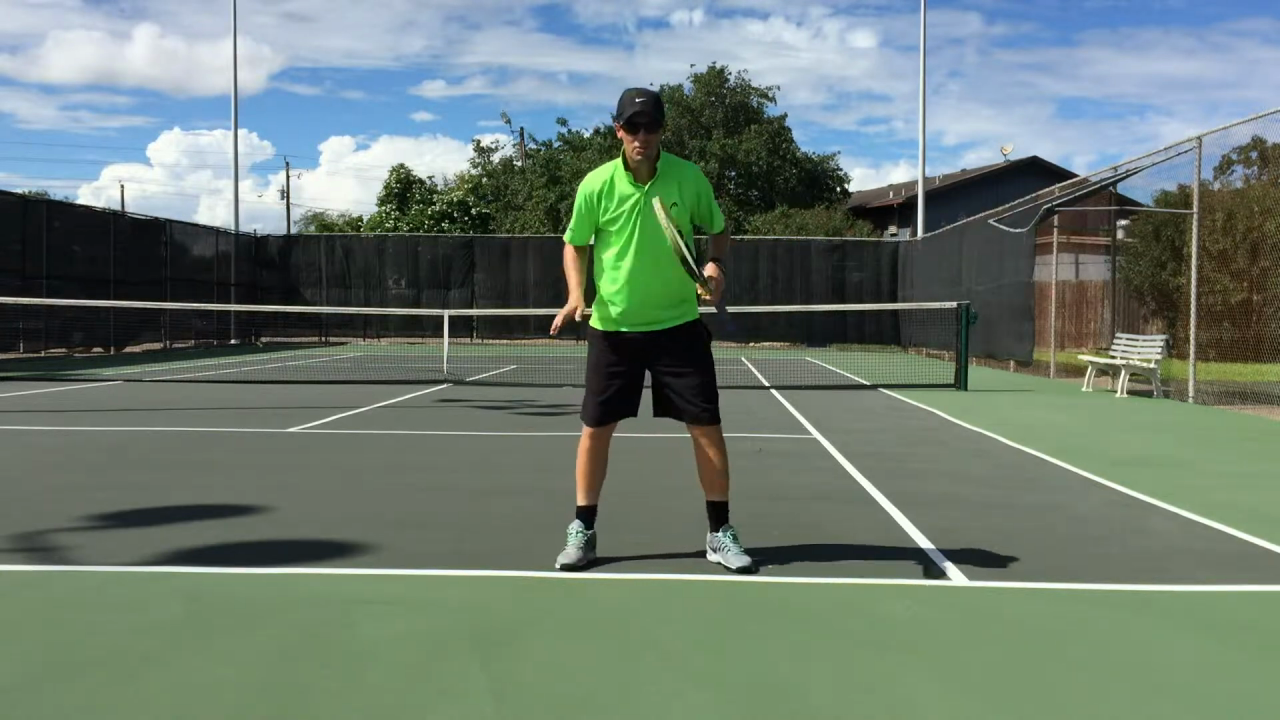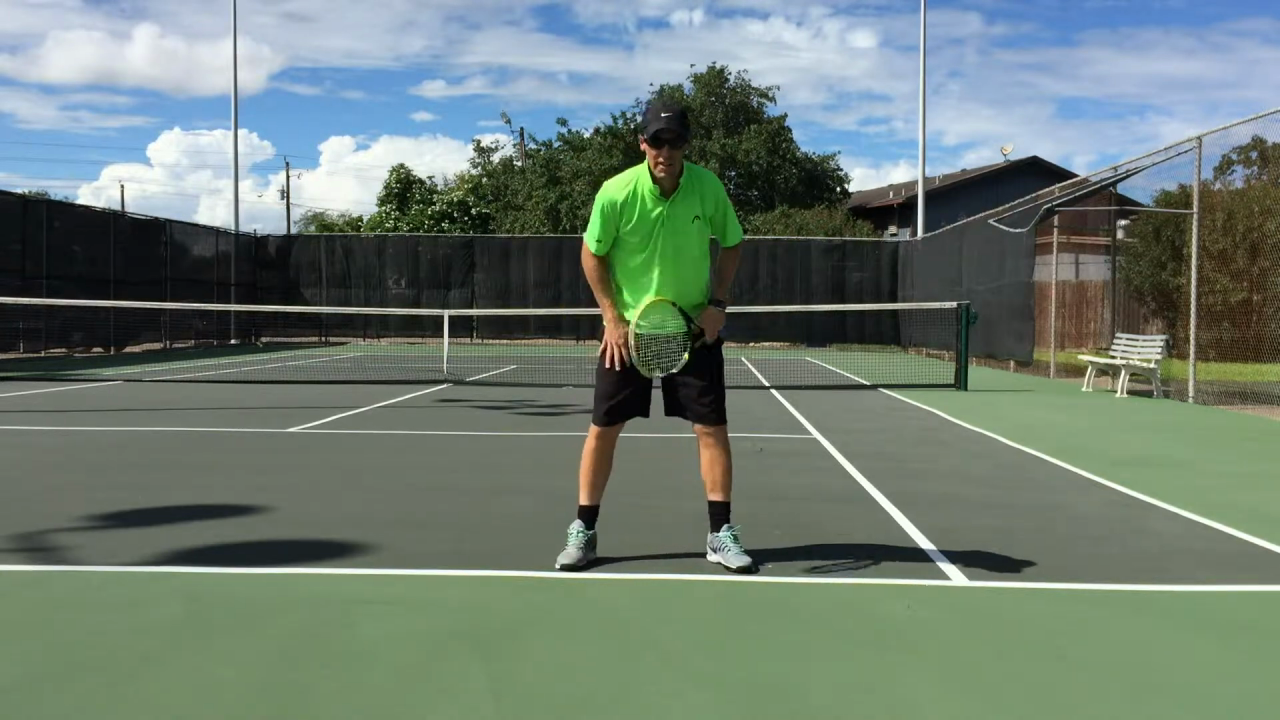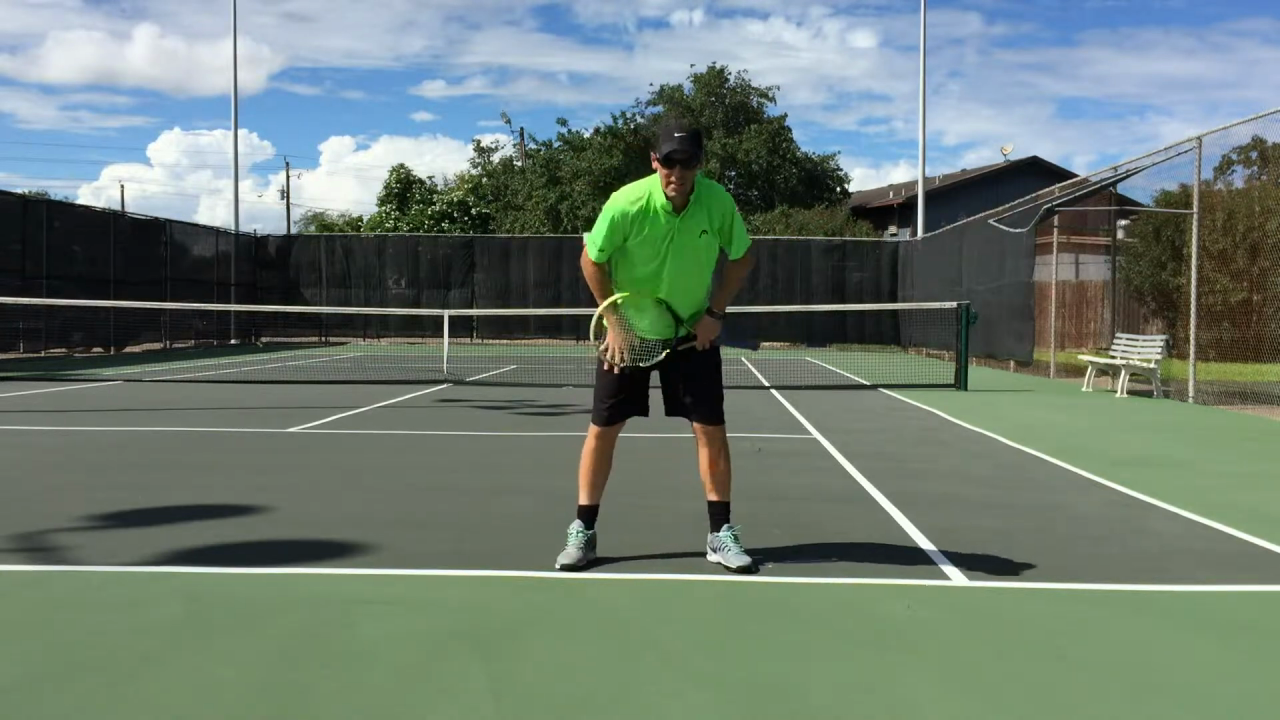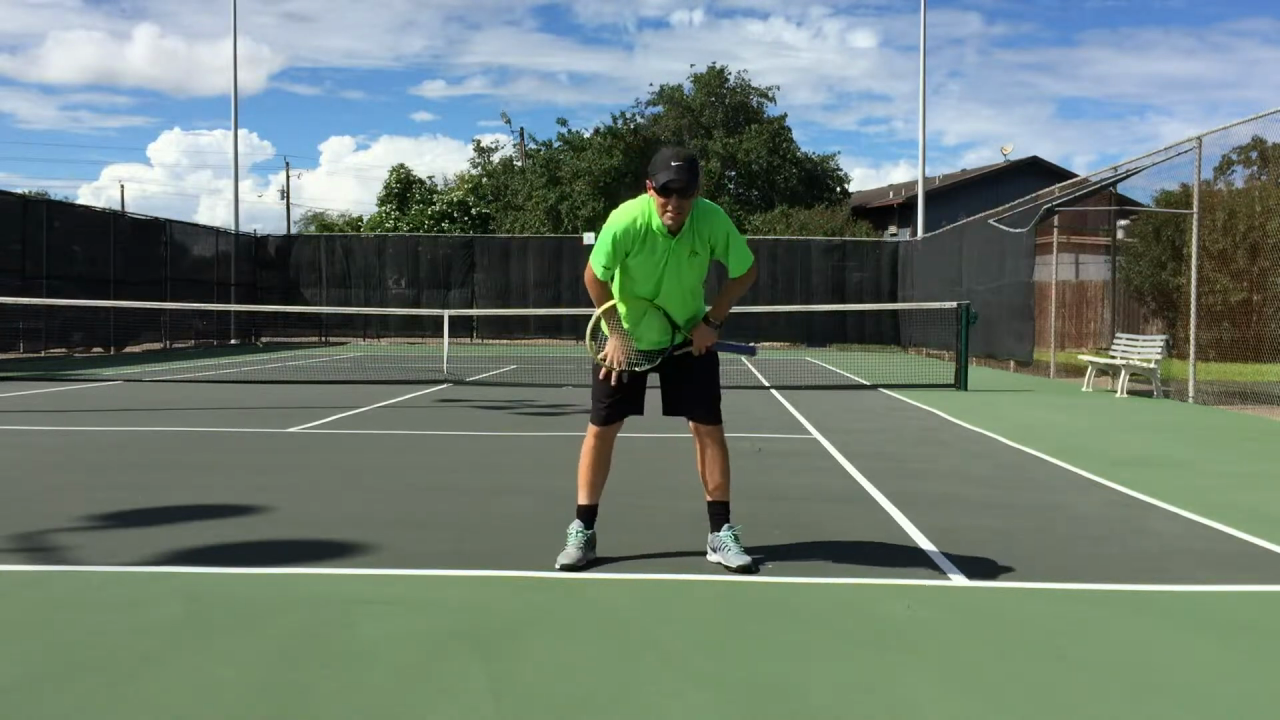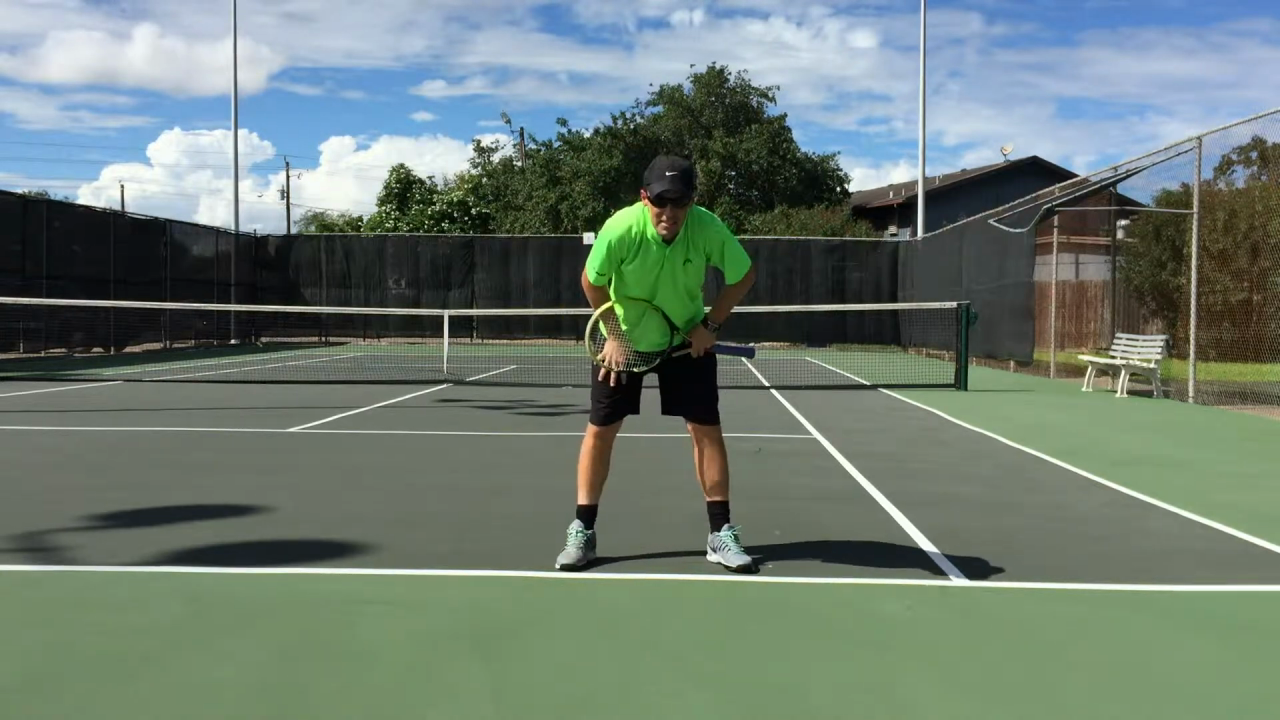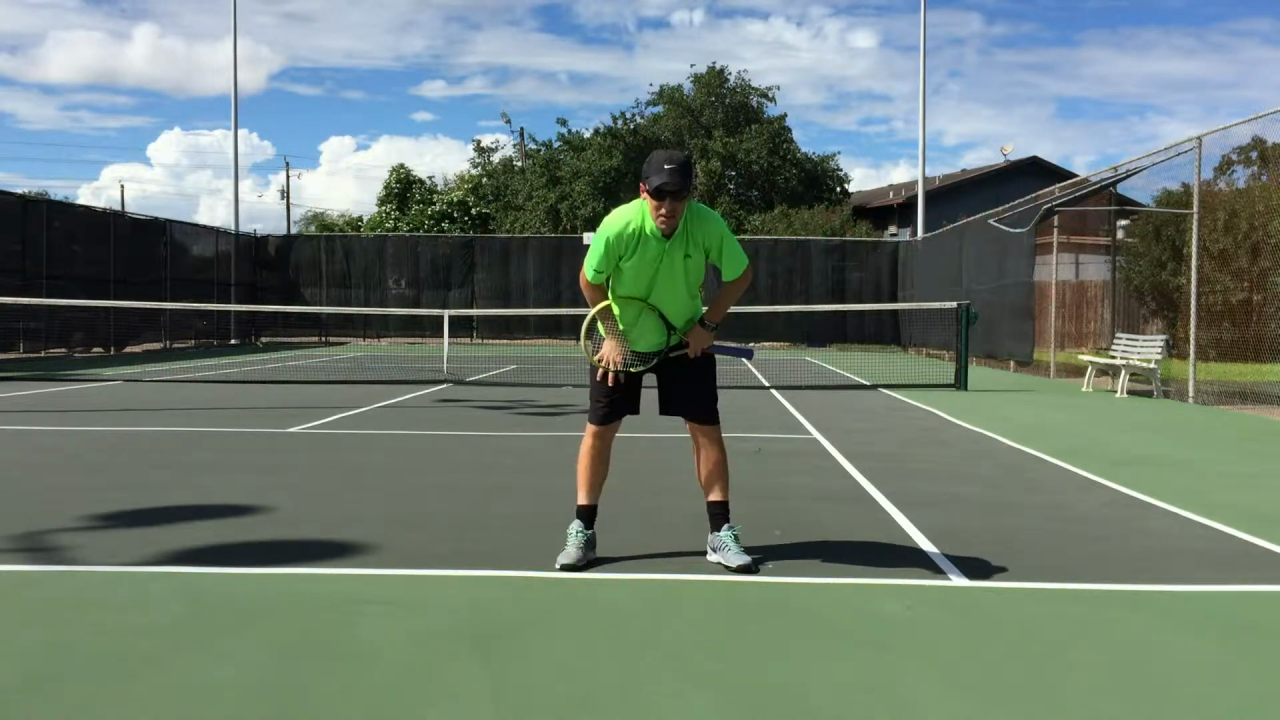
dt=0.2s
person 1, frame 1
left shoulder: (689, 177)
right shoulder: (595, 185)
left elbow: (717, 230)
right elbow: (576, 246)
left wrist: (716, 266)
right wrist: (576, 294)
left hip: (680, 326)
right hip: (614, 328)
left knee: (705, 427)
right knee: (595, 429)
left ankle: (720, 535)
right ankle: (582, 532)
person 1, frame 2
left shoulder: (710, 189)
right shoulder: (616, 193)
left elbow: (731, 246)
right elbow: (593, 255)
left wrist: (718, 302)
right wrist: (613, 318)
left hip: (694, 328)
right hip: (630, 330)
left knee: (711, 427)
right knee: (603, 428)
left ankle: (720, 535)
right ankle: (583, 532)
person 1, frame 3
left shoulder: (718, 200)
right shoulder: (625, 203)
left elbow: (741, 257)
right elbow: (592, 262)
left wrist: (715, 313)
left hip: (692, 330)
left knee: (710, 426)
right knee: (603, 427)
left ankle: (720, 534)
right ankle: (583, 532)
person 1, frame 4
left shoulder: (714, 221)
right shoulder: (624, 222)
left elbow: (745, 271)
right elbow: (595, 277)
left wrist: (712, 322)
left hip: (689, 333)
left knee: (708, 427)
right knee: (601, 428)
left ankle: (721, 534)
right ankle: (582, 532)
person 1, frame 5
left shoulder: (709, 229)
right shoulder: (619, 229)
left elbow: (744, 276)
right elbow: (593, 282)
left wrist: (711, 325)
left hip: (688, 335)
left knee: (706, 428)
right knee: (601, 428)
left ankle: (721, 534)
right ankle: (582, 533)
person 1, frame 6
left shoulder: (709, 224)
right shoulder: (618, 225)
left elbow: (740, 275)
right elbow: (590, 280)
left wrist: (708, 324)
left hip: (686, 336)
left knee: (706, 428)
right knee: (599, 428)
left ankle: (721, 534)
right ankle: (582, 532)
